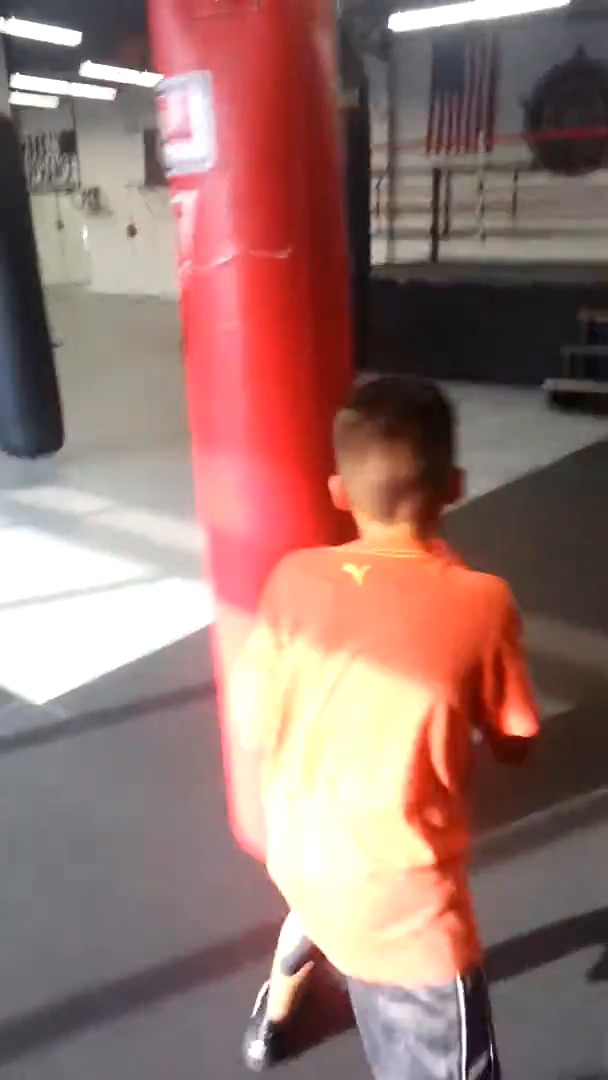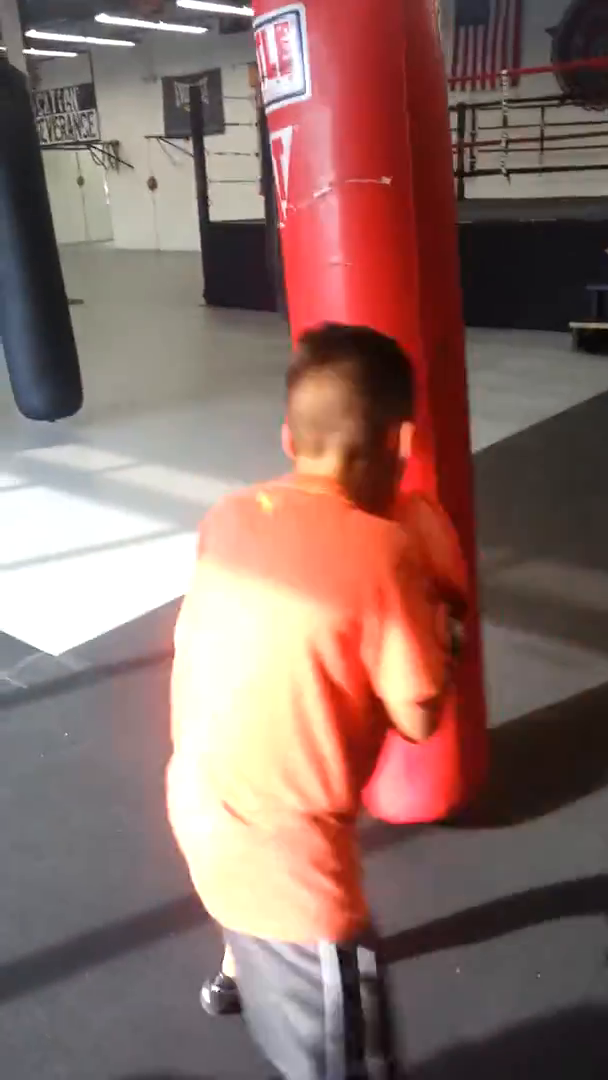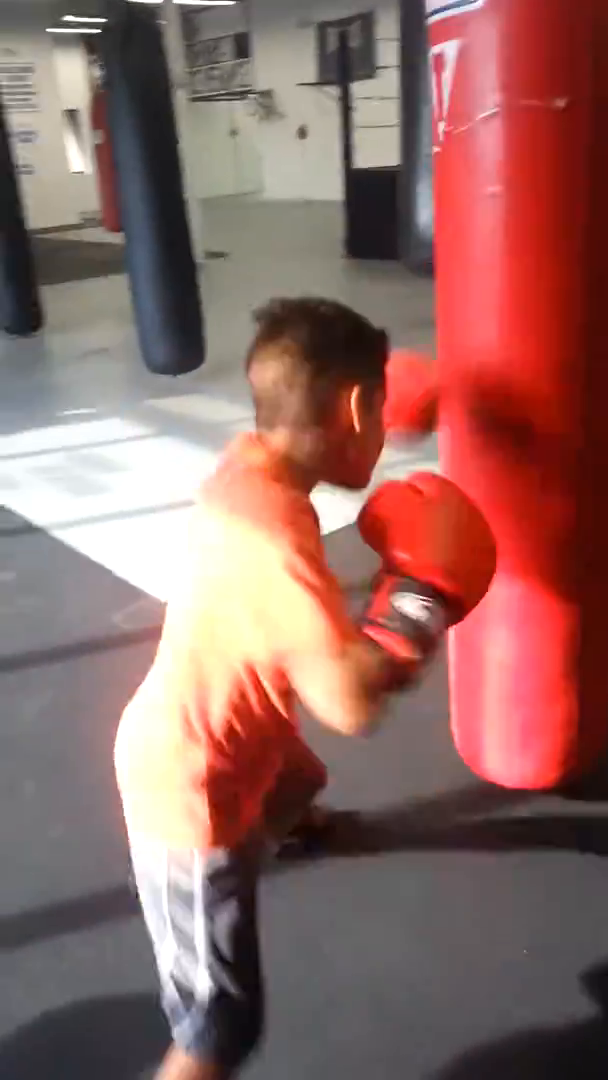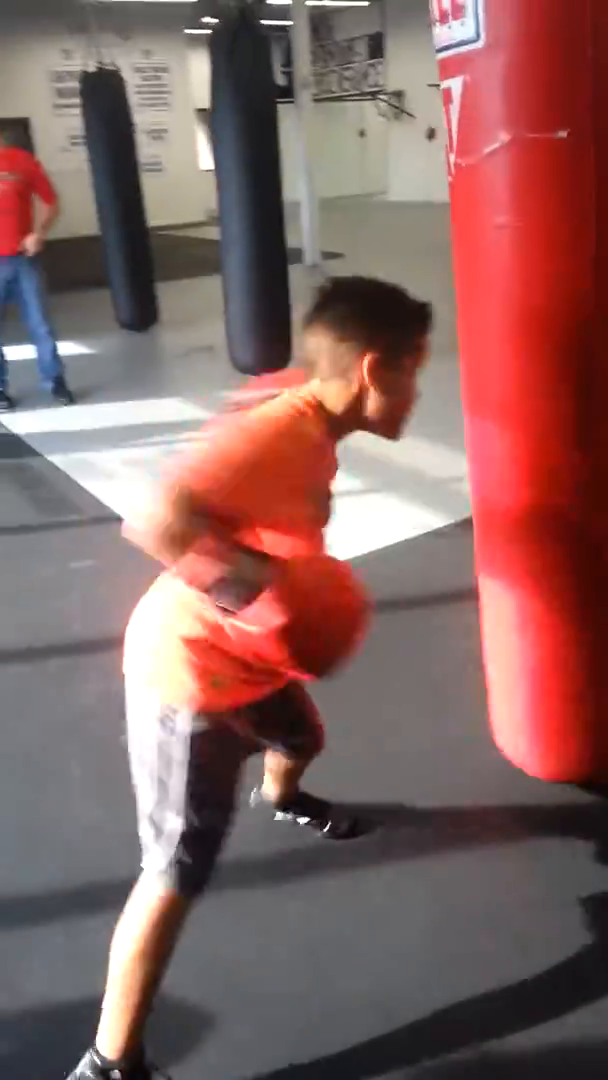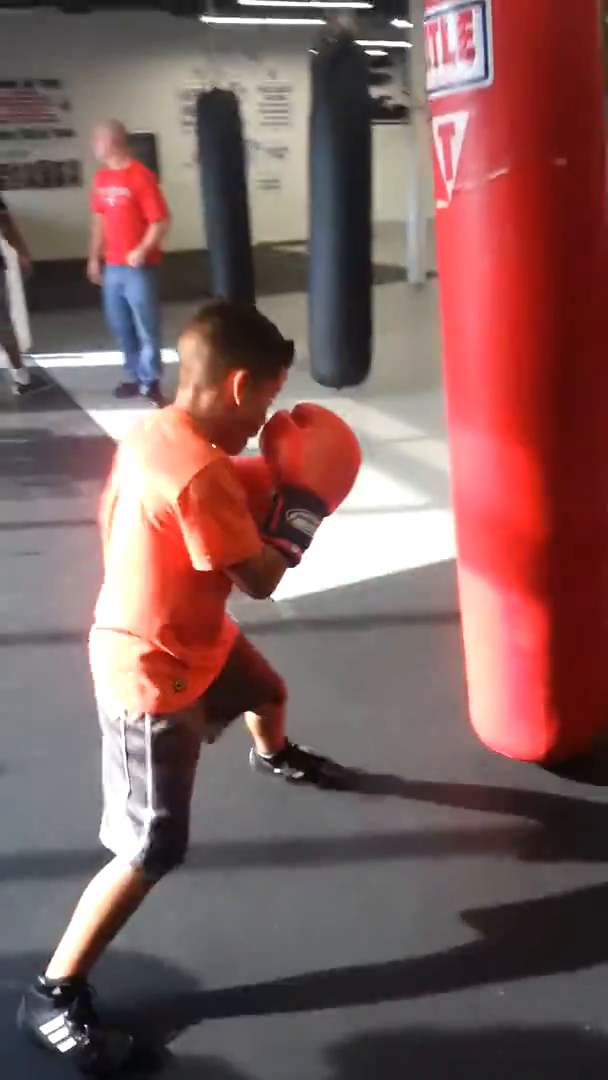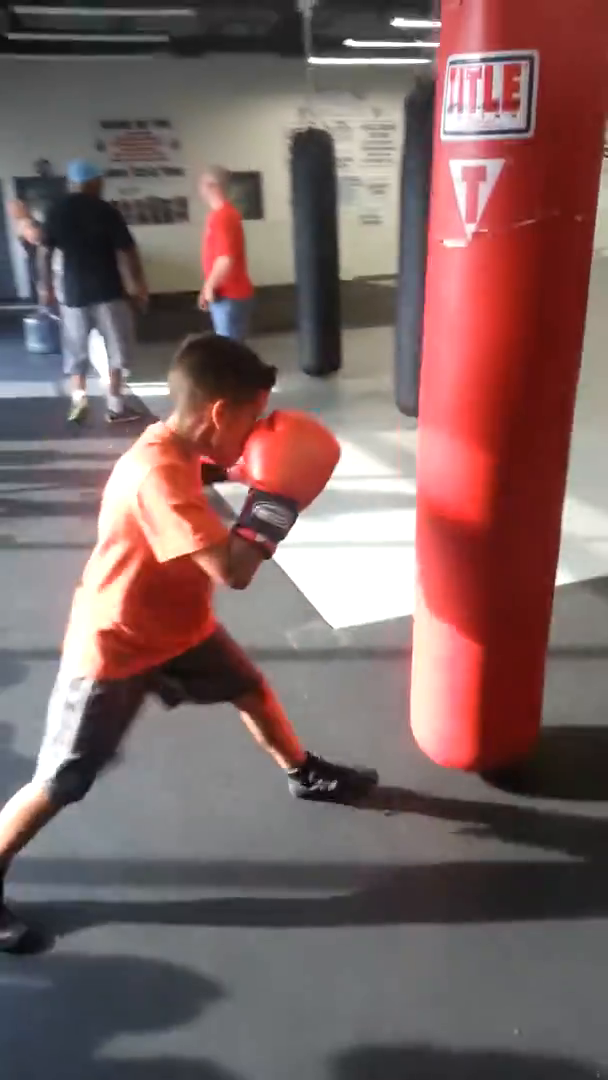
dt=0.5s
person 1, frame 1
left shoulder: (296, 582)
right shoulder: (484, 607)
left elbow: (256, 735)
right elbow: (515, 746)
left hip: (300, 855)
right hip: (404, 902)
left knee: (311, 916)
left ankle: (269, 1022)
person 1, frame 2
left shoulder: (229, 522)
right shoulder: (379, 550)
right elbow: (419, 717)
right wrist: (447, 638)
left hip: (204, 813)
right hip: (285, 852)
left ankle: (240, 973)
person 1, frame 3
left shoulder: (250, 465)
right shoulder: (280, 536)
right elbow: (351, 707)
left hip: (222, 742)
right hip: (192, 786)
left knee: (301, 780)
left ankle: (265, 842)
person 1, frame 4
left shoulder: (304, 423)
right shoulder: (272, 436)
right elbow: (161, 523)
right wrist: (252, 584)
left hip: (249, 654)
right hip: (185, 667)
left knee: (302, 734)
right knee: (179, 869)
left ankle: (280, 801)
person 1, frame 5
left shoulder: (154, 436)
right shoulder: (197, 470)
right elbow: (260, 579)
left wrist: (250, 496)
right wrist: (301, 502)
left hip: (195, 642)
right hip: (150, 674)
left knee: (268, 694)
right knee: (148, 849)
left ankle: (273, 757)
right ankle: (54, 996)
person 1, frame 6
left shoulder: (176, 449)
right shoulder: (157, 473)
right elbow: (232, 569)
left wrist: (255, 469)
right wrist: (278, 495)
left hip: (180, 622)
right hip: (115, 646)
left knee: (253, 690)
right knee: (62, 781)
left ankle: (301, 772)
